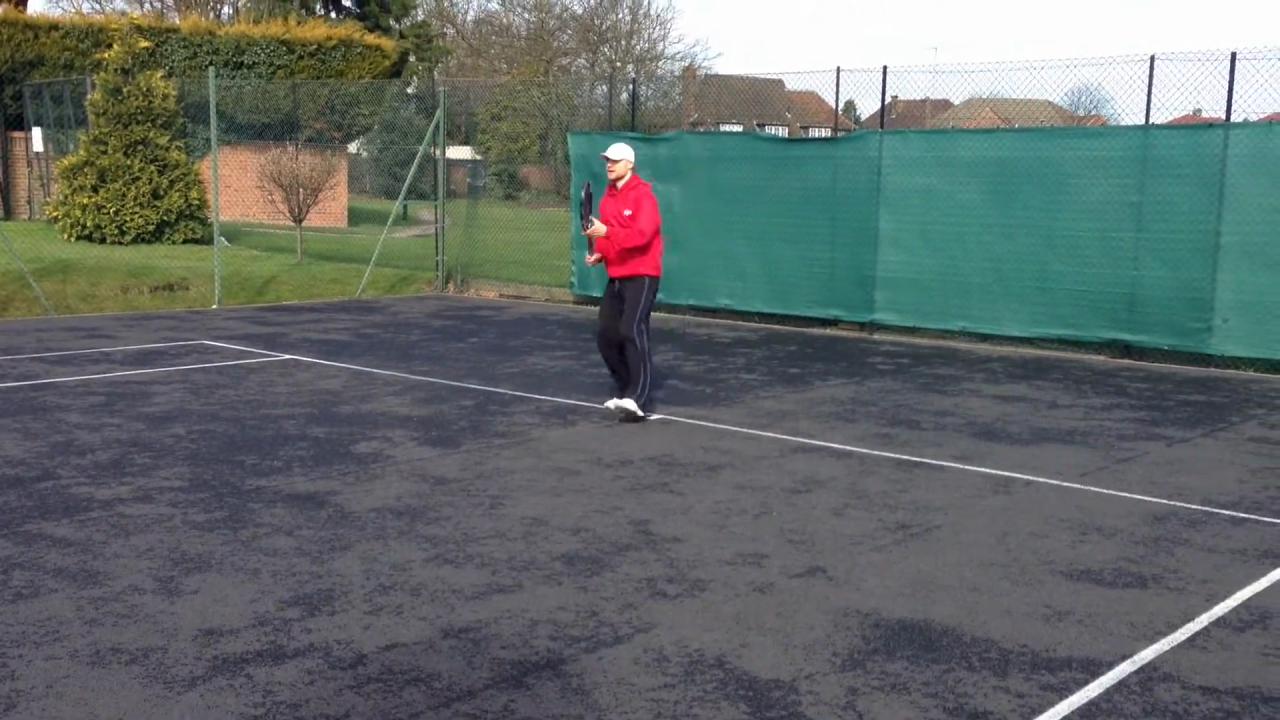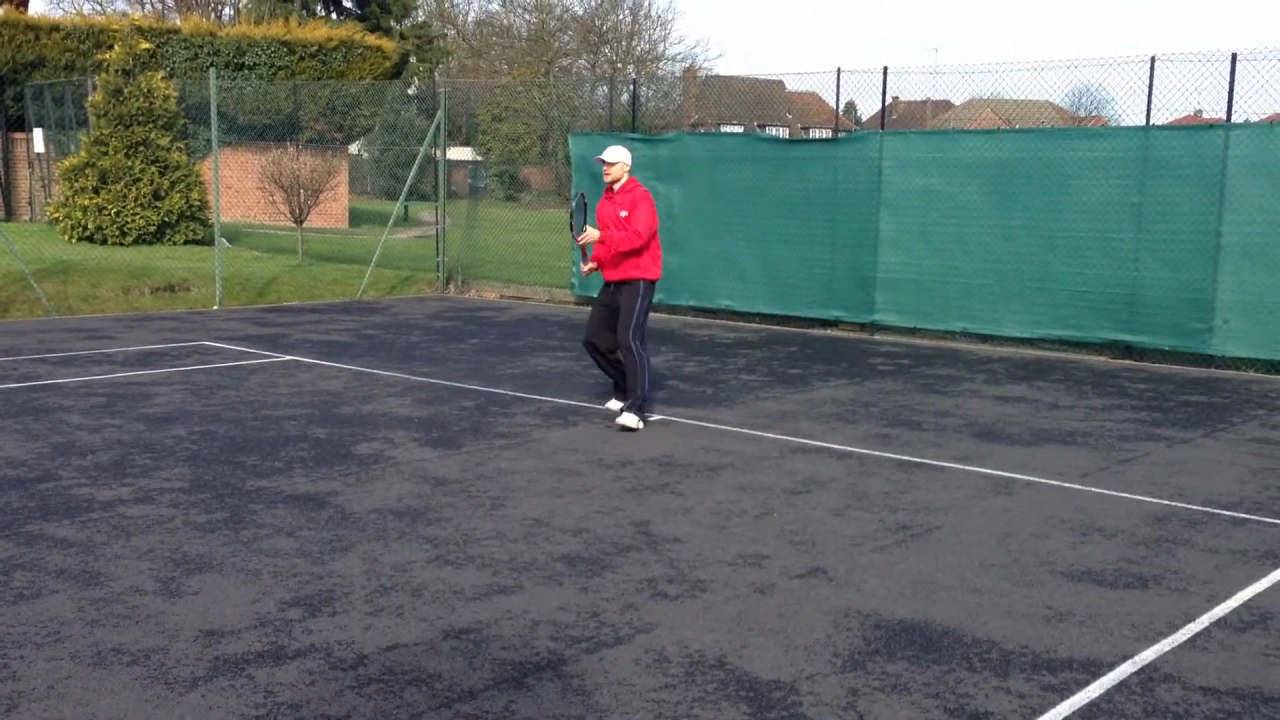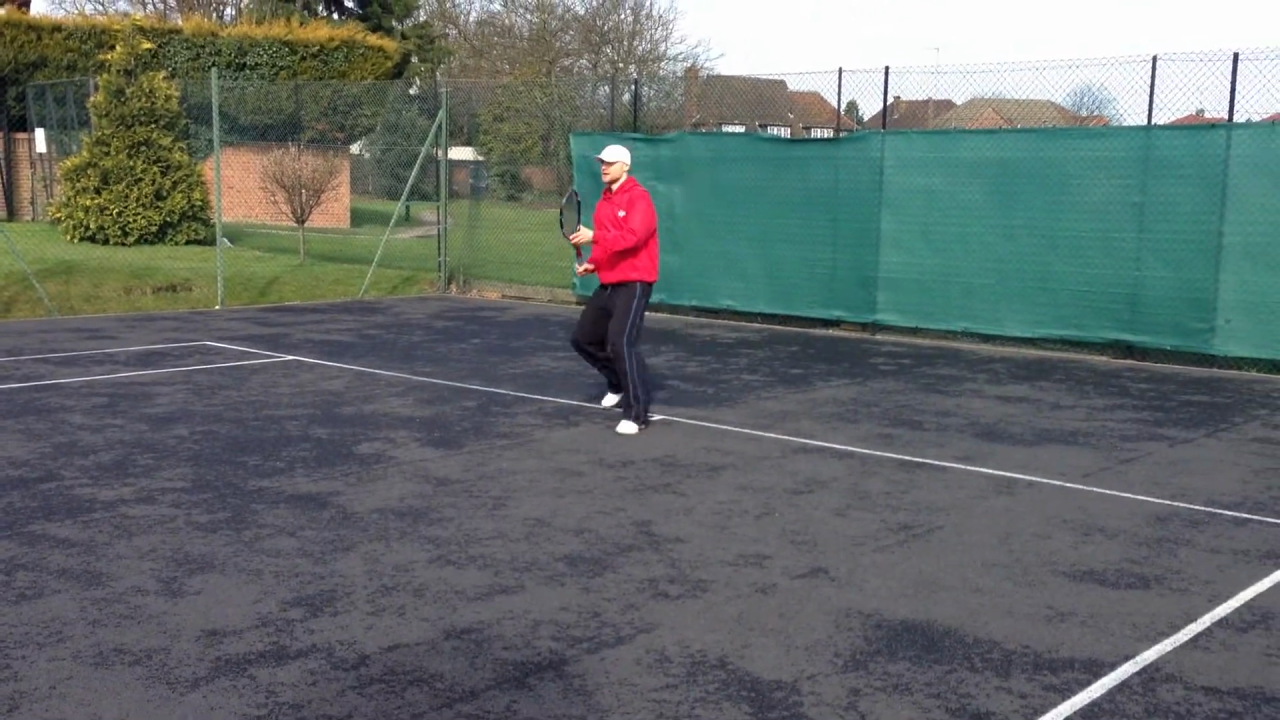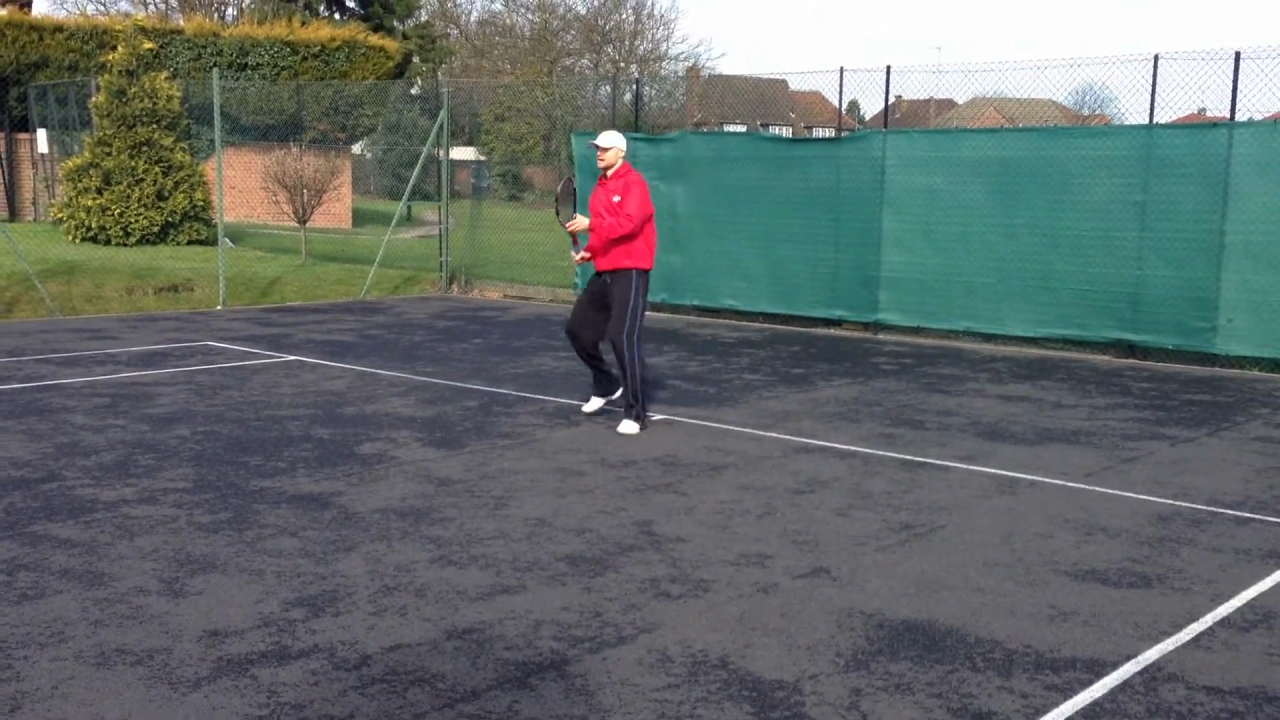
dt=0.1s
person 1, frame 1
left shoulder: (644, 196)
right shoulder: (607, 198)
left elbow: (641, 235)
left wrist: (606, 232)
right wrist: (598, 253)
left hip: (642, 278)
right hip: (616, 279)
left knee: (631, 331)
right knee: (607, 335)
left ankle: (639, 400)
right ankle: (627, 390)
person 1, frame 2
left shoulder: (640, 198)
right shoulder: (604, 201)
left elbow: (637, 237)
left wrist: (600, 237)
right wrist: (594, 261)
left hip: (637, 282)
right hip: (611, 284)
left knee: (628, 338)
right knee: (594, 341)
left ankle: (636, 409)
right ankle: (626, 392)
person 1, frame 3
left shoulder: (639, 198)
right shoulder: (603, 202)
left elbow: (632, 238)
left wrist: (594, 237)
right wrist: (592, 263)
left hip: (634, 285)
right hip: (607, 285)
left knee: (621, 342)
right knee: (583, 339)
left ankle: (635, 415)
right ankle: (620, 385)
person 1, frame 4
left shoulder: (634, 184)
right shoulder: (598, 189)
left elbow: (628, 224)
left wrist: (590, 224)
right wrist: (589, 251)
left hip: (631, 273)
right hip: (603, 274)
left knee: (621, 337)
right knee: (577, 328)
left ankle: (635, 413)
right ankle: (606, 385)
